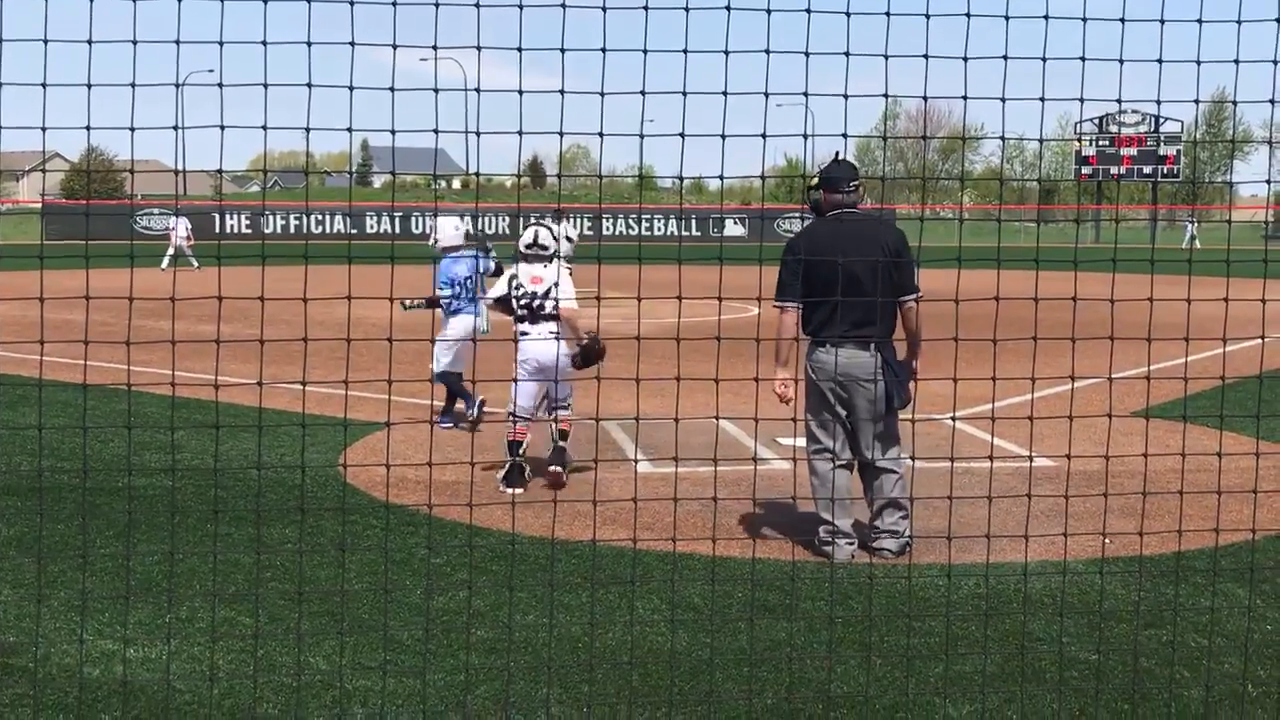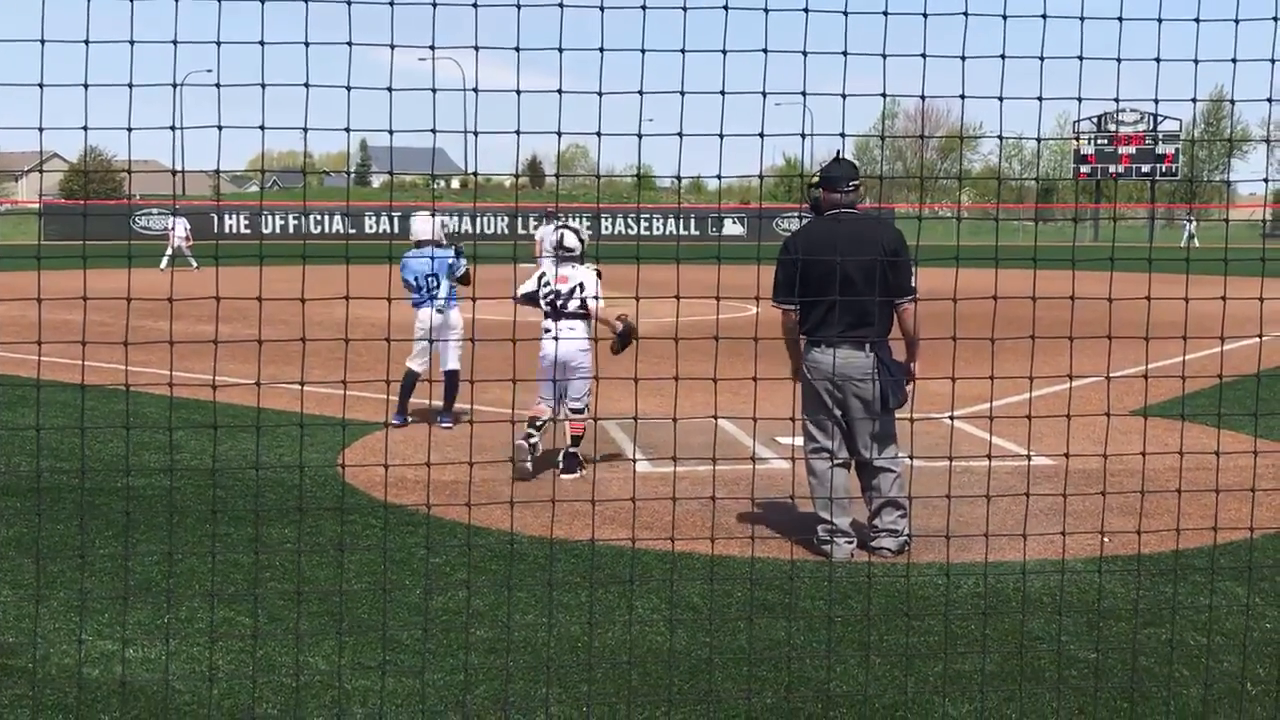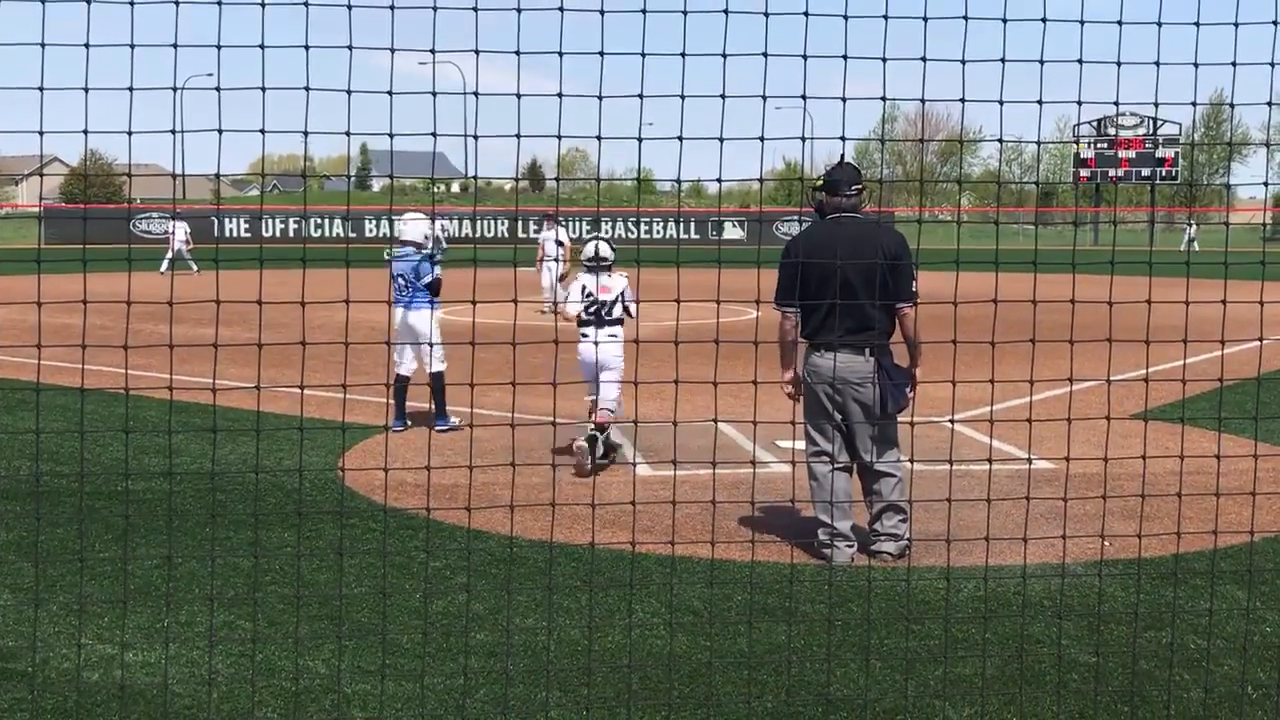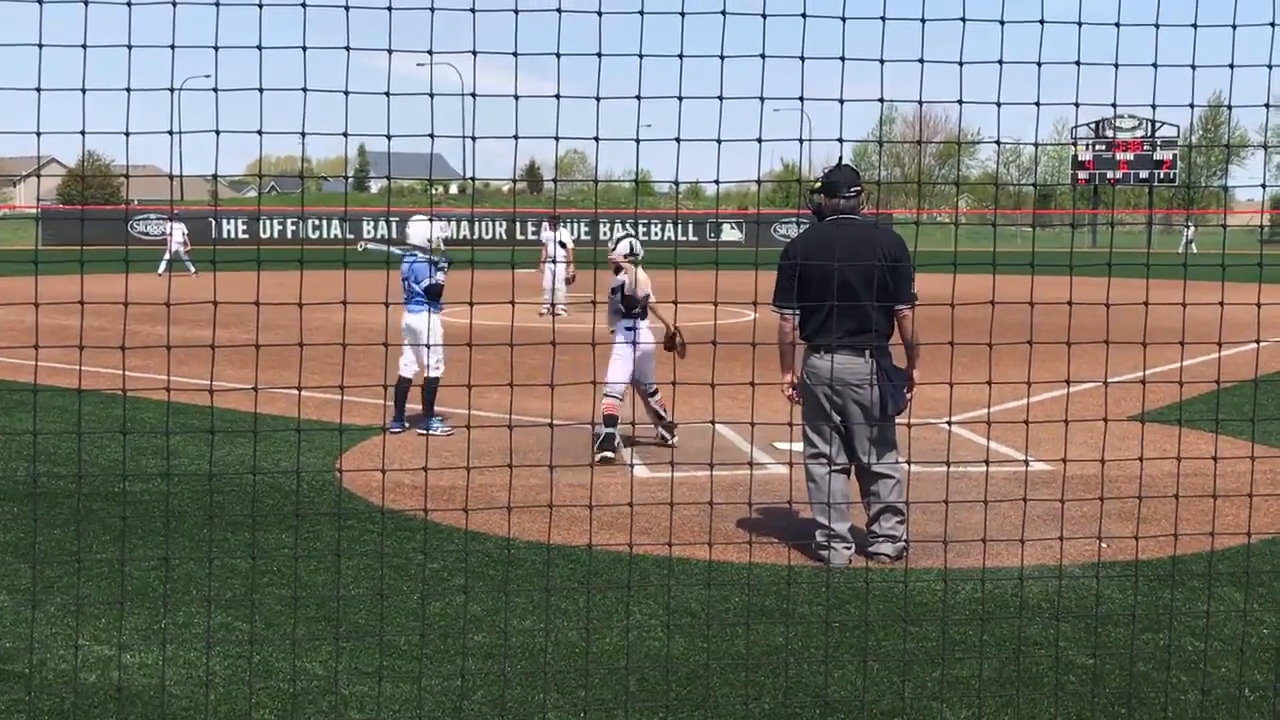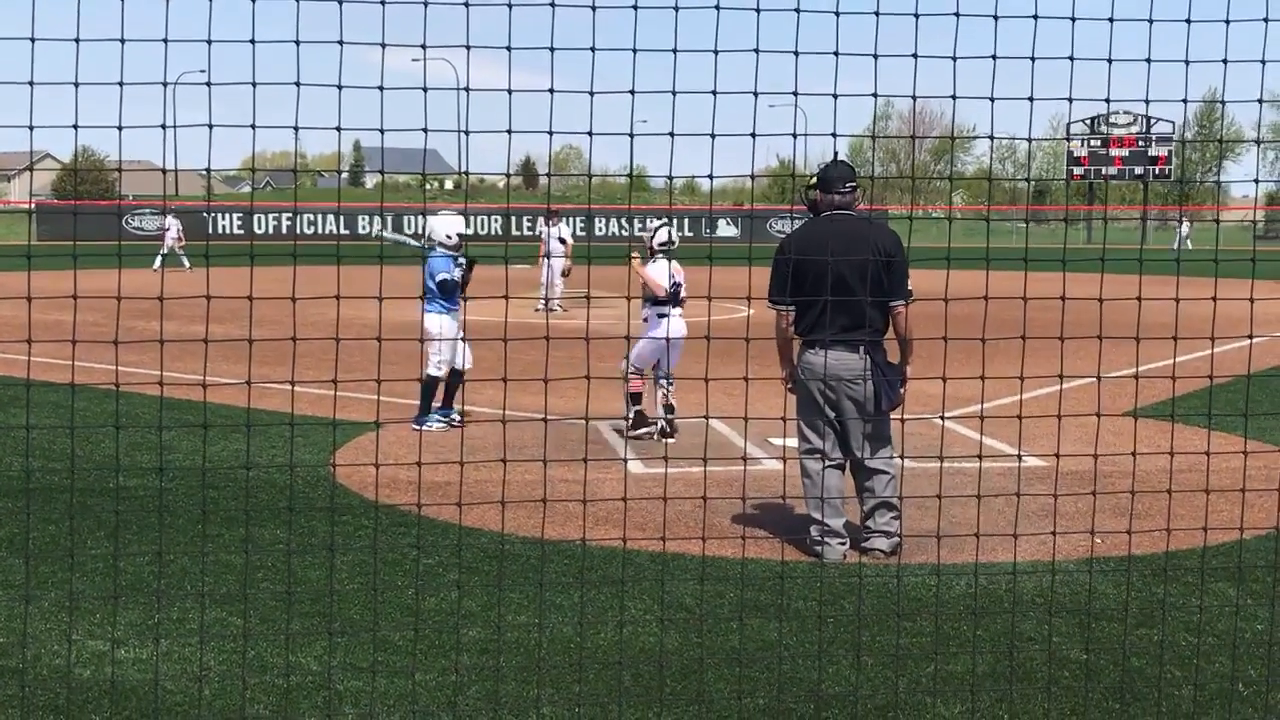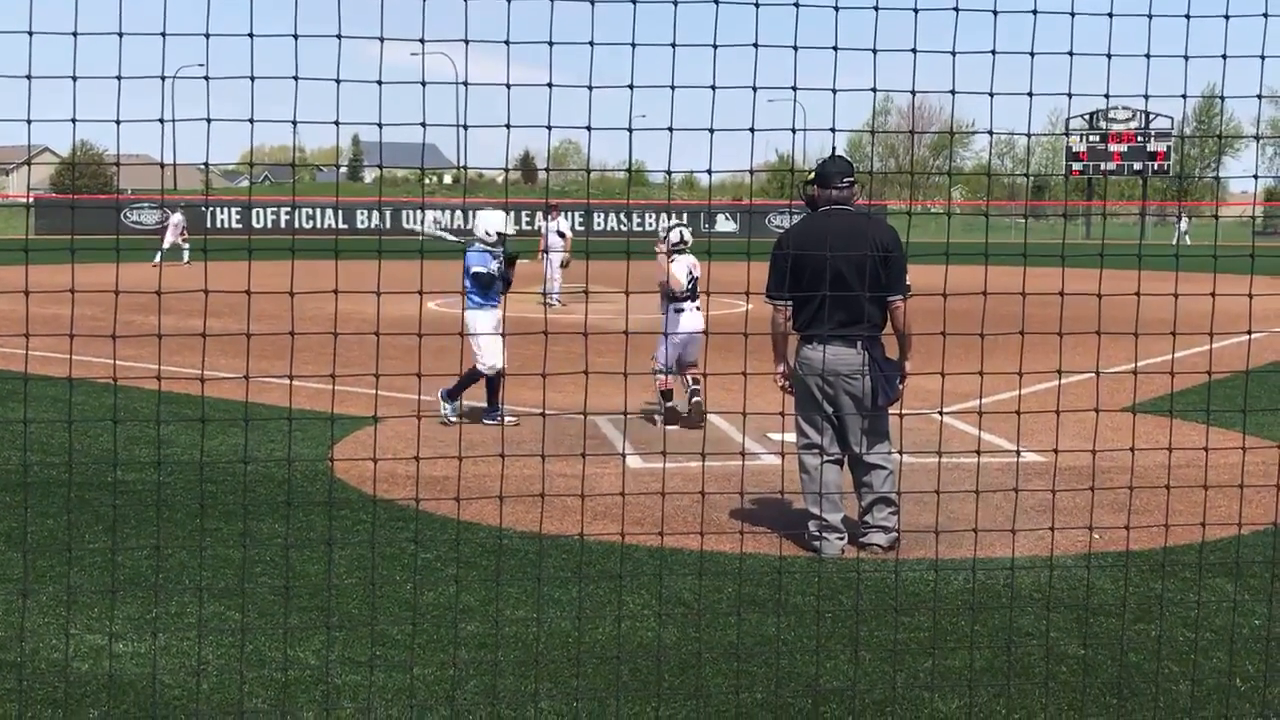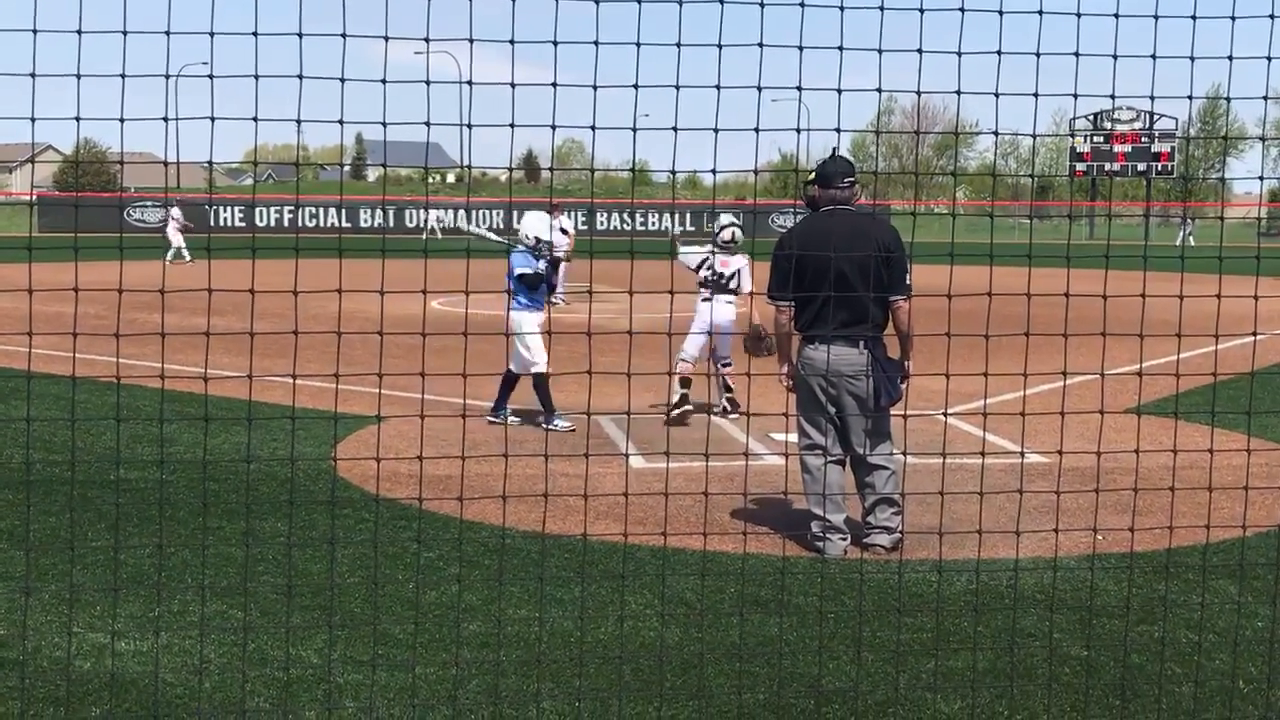
dt=0.4s
person 1, frame 1
left shoulder: (803, 241)
right shoulder: (890, 235)
left elbow: (789, 311)
right elbow: (909, 304)
left wrist: (783, 368)
right wrist: (914, 353)
left hip: (824, 357)
right hip: (875, 357)
left knee: (828, 453)
right knee: (882, 451)
left ankle: (836, 539)
right ankle: (891, 535)
person 1, frame 2
left shoulder: (799, 241)
right shoulder: (887, 235)
left elbow: (789, 313)
right elbow: (905, 305)
left wrist: (796, 359)
right wrist: (912, 356)
left hip: (819, 357)
right hip: (870, 357)
left knee: (825, 451)
right knee: (879, 450)
left ankle: (836, 538)
right ankle: (889, 534)
person 1, frame 3
left shoulder: (801, 244)
right shoulder: (889, 240)
left elbow: (789, 316)
right elbow: (905, 310)
left wrist: (788, 368)
right wrist: (915, 362)
left hip: (820, 362)
right hip: (871, 362)
left knee: (826, 456)
right knee: (881, 454)
left ankle: (836, 542)
right ankle: (890, 538)
person 1, frame 4
left shoulder: (800, 246)
right shoulder: (888, 241)
left elbow: (787, 318)
right elbow: (904, 312)
left wrist: (788, 371)
right wrist: (912, 364)
left hip: (819, 364)
right hip: (870, 363)
left knee: (825, 458)
right knee: (880, 456)
left ankle: (834, 544)
right ankle: (887, 539)
person 1, frame 5
left shoulder: (794, 242)
right shoulder: (884, 237)
left elbow: (784, 315)
right elbow: (899, 308)
left wrist: (787, 364)
right wrist: (905, 360)
left hip: (814, 359)
right hip: (866, 359)
left knee: (820, 453)
right knee: (875, 451)
left ankle: (829, 540)
right ankle: (881, 535)
person 1, frame 6
left shoulder: (793, 237)
right shoulder: (881, 232)
left elbow: (781, 310)
right elbow: (897, 304)
left wrist: (780, 361)
right wrist: (905, 355)
left hip: (812, 354)
right hip: (864, 354)
left knee: (818, 448)
right knee: (873, 446)
left ankle: (827, 535)
right ankle: (879, 530)
person 1, frame 7
left shoulder: (794, 238)
right shoulder: (882, 232)
left elbow: (783, 311)
right elbow: (899, 304)
left wrist: (785, 362)
right wrist: (906, 356)
left hip: (814, 355)
right hip: (866, 355)
left knee: (819, 449)
right knee: (875, 447)
left ankle: (830, 536)
right ankle: (882, 530)
person 2, frame 1
left shoulder: (515, 273)
right shoulder: (560, 273)
left elbow: (491, 300)
right elbow: (567, 312)
left wrist: (515, 311)
right wrist: (582, 337)
left hip: (527, 348)
right hip: (557, 347)
left knee: (520, 413)
right knee: (560, 404)
left ankle: (515, 472)
right ankle: (559, 455)
person 2, frame 2
left shoulder: (545, 272)
right shoulder: (587, 274)
left elbow: (520, 297)
right elbow: (597, 311)
right wrist: (616, 325)
left hip: (549, 343)
right hip: (578, 345)
left knee: (545, 400)
right knee: (576, 404)
left ankle: (528, 441)
right ankle: (570, 461)
person 2, frame 3
left shoulder: (581, 281)
right shoulder: (622, 281)
left elbow: (569, 315)
right elbow: (633, 313)
left wrist: (569, 313)
left hip: (587, 347)
right hip: (613, 348)
left knee: (597, 397)
right knee: (608, 404)
left ankle: (600, 450)
right ankle: (589, 441)
person 2, frame 4
left shoulder: (626, 276)
right shoulder: (637, 273)
left elbow: (640, 293)
right elbow: (650, 302)
left wrist: (626, 266)
right wrist: (667, 324)
left hip: (627, 341)
right hip: (644, 338)
left knee: (612, 391)
right knee: (647, 388)
left ankle: (609, 442)
right ankle: (666, 429)
person 2, frame 5
left shoulder: (656, 265)
right shoulder: (676, 267)
left elbow: (660, 291)
left wrist: (640, 271)
left hip: (658, 327)
right hip: (679, 327)
left knee: (633, 369)
right knee: (664, 377)
left ankle: (638, 421)
right ankle: (666, 427)
person 2, frame 6
left shoulder: (673, 262)
right shoulder: (692, 260)
left elbow: (677, 288)
left wrist: (663, 262)
left hip: (677, 322)
right hip: (697, 321)
left knee: (662, 367)
right knee: (689, 365)
left ankle: (670, 415)
right ankle: (695, 401)
person 2, frame 7
left shoulder: (707, 253)
right shoulder: (742, 260)
left elbow: (680, 253)
right elbow: (747, 294)
left wrist: (676, 240)
right wrist: (756, 321)
left hip: (705, 311)
right hip: (728, 313)
left knee: (686, 358)
right knee: (723, 358)
left ankle: (682, 401)
right ankle: (728, 403)
person 3, frame 1
left shoulder: (444, 265)
right shoulder: (476, 255)
left elbow: (441, 302)
right elbow: (498, 271)
left wrist: (415, 304)
right wrist: (487, 252)
left hip: (457, 320)
right hip: (476, 317)
left knee: (440, 370)
right knee: (456, 367)
left ankle: (471, 401)
right ankle: (447, 415)
person 3, frame 2
left shoulder: (407, 259)
right shoulder: (447, 254)
right elbow: (466, 280)
right wrist: (459, 256)
left hip: (425, 314)
right hip: (450, 313)
left knee: (415, 364)
right knee: (452, 365)
left ankle: (400, 413)
right ankle: (447, 415)
person 3, frame 3
left shoulder: (395, 257)
right shoulder: (420, 259)
right elbow: (435, 290)
right wrist: (435, 266)
left hip: (401, 314)
right hip: (423, 314)
left knee: (403, 367)
right knee: (436, 365)
left ankle: (399, 419)
right ankle: (441, 418)
person 3, frame 4
left shoulder: (409, 260)
right shoulder: (424, 263)
right elbow: (434, 293)
left wrist: (440, 270)
right wrist: (441, 271)
left hip: (410, 316)
right hip: (427, 318)
left knee: (407, 370)
right knee: (433, 369)
left ankle: (398, 420)
right ankle: (427, 420)
person 3, frame 5
left shoulder: (448, 258)
right shoulder: (438, 259)
left elbow: (459, 290)
right elbow: (448, 289)
left wrist: (467, 270)
right wrist: (459, 269)
left hip: (451, 317)
right hip: (440, 318)
left knee: (462, 362)
right knee: (436, 367)
left ankle: (445, 409)
right ankle: (423, 417)
person 3, frame 6
left shoulder: (492, 255)
right shoulder: (475, 254)
left elbow: (504, 287)
right elbow: (483, 283)
left wrist: (509, 266)
right wrist: (496, 263)
left hip: (494, 312)
right hip: (478, 313)
left knee: (498, 364)
right knee: (487, 363)
left ankle: (494, 412)
right ankle: (449, 396)
person 3, frame 7
left shoulder: (537, 258)
right shoulder: (519, 256)
left elbow: (549, 289)
right elbow: (533, 284)
left wrist: (553, 269)
right wrist: (544, 262)
left hip: (534, 315)
right hip: (523, 316)
left knee: (518, 365)
right knee: (539, 365)
left ankle: (498, 410)
right ankle: (550, 417)
